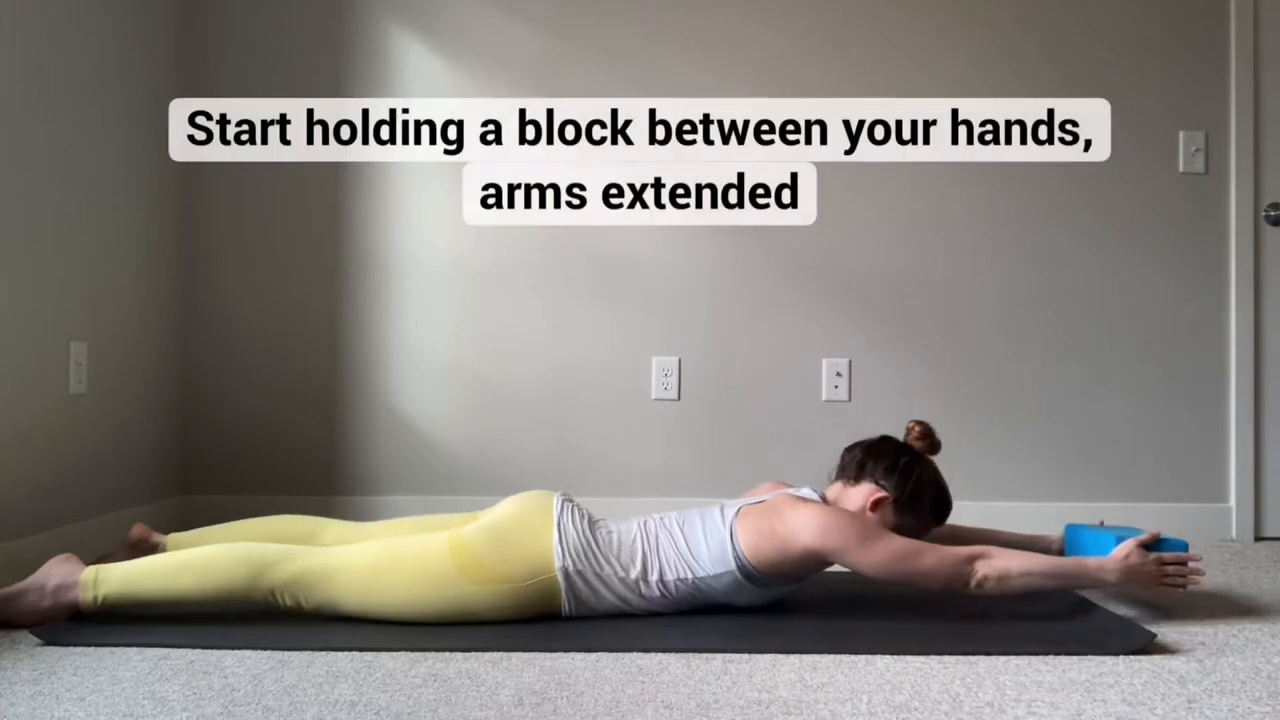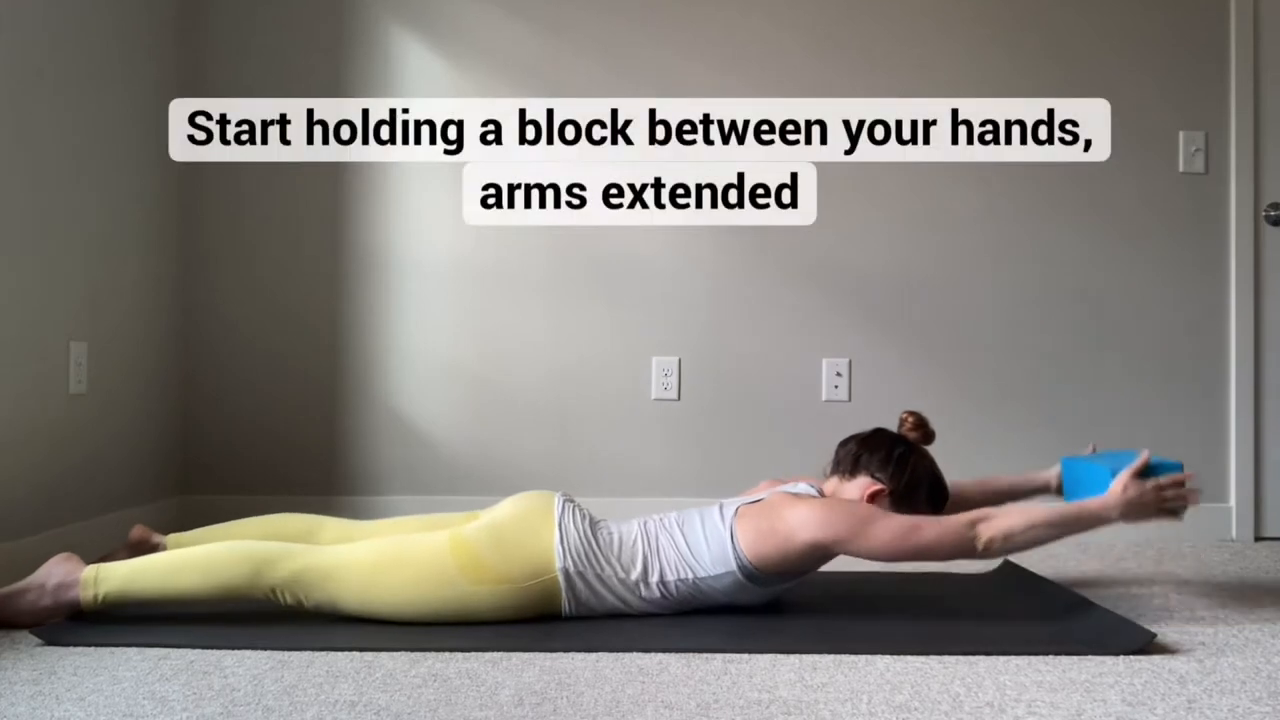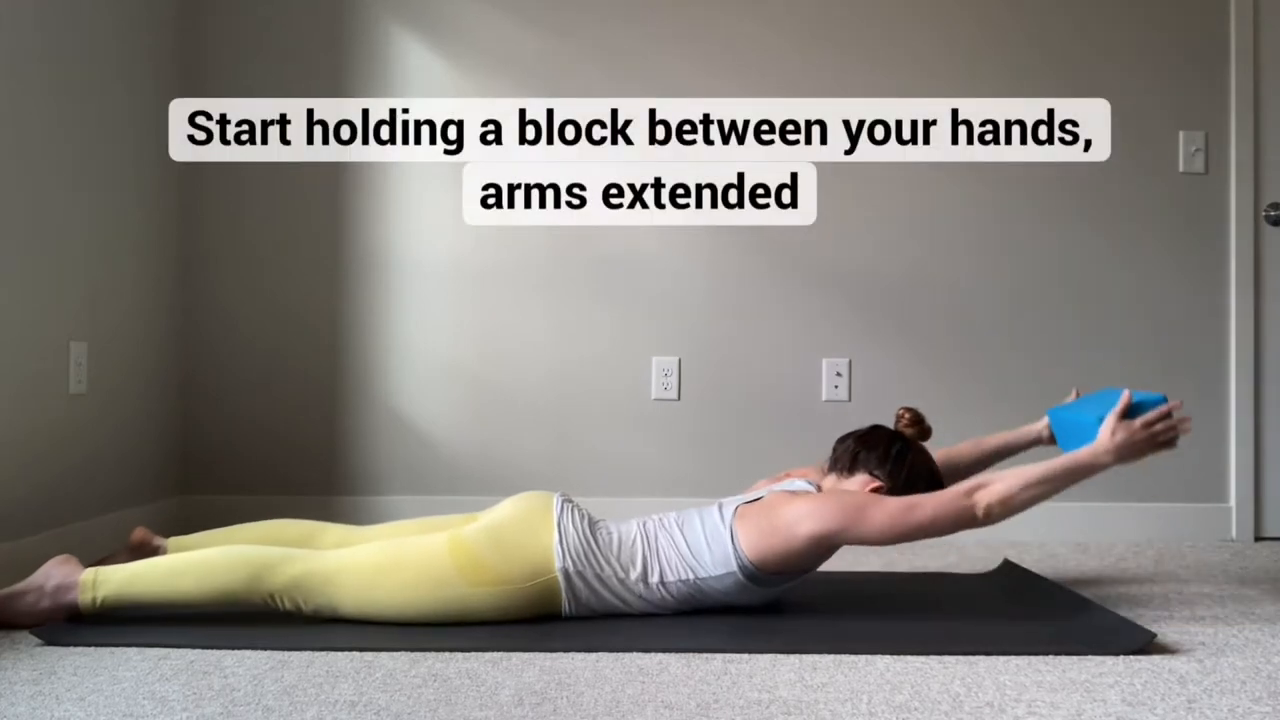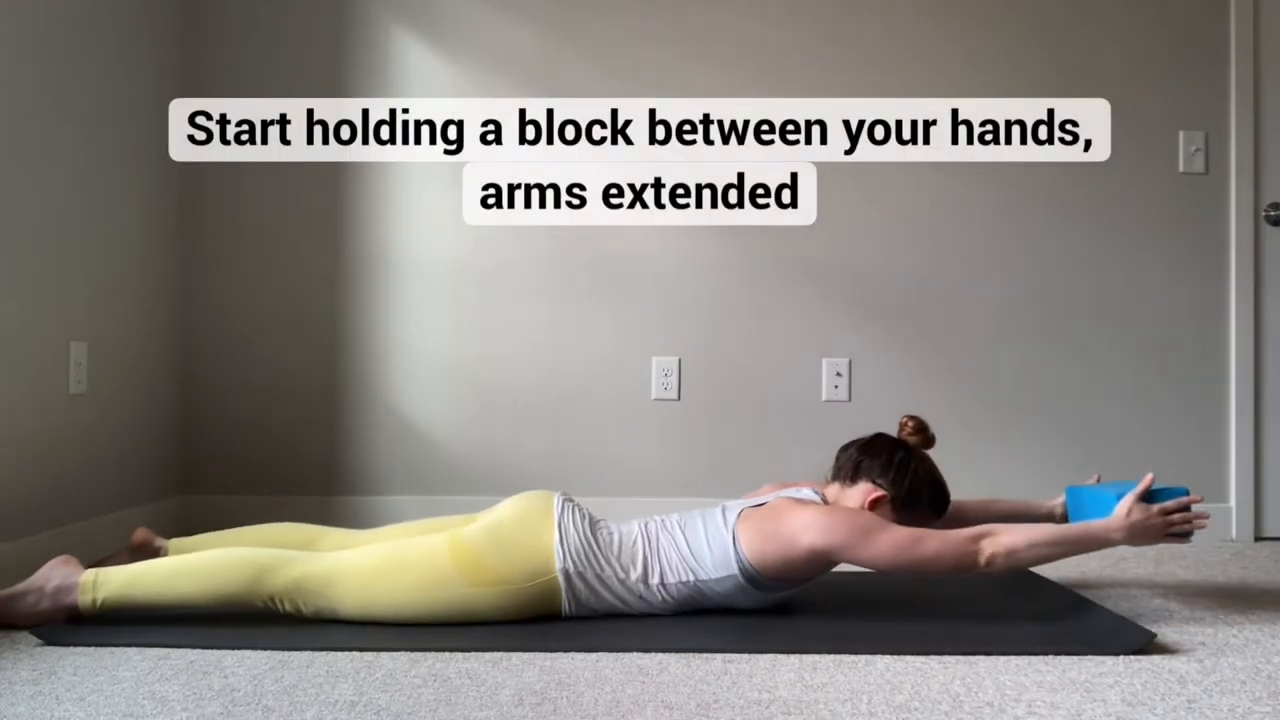
dt=0.5s
person 1, frame 1
left shoulder: (805, 497)
right shoulder: (820, 531)
left elbow: (939, 534)
right elbow: (965, 575)
left wrist: (1064, 537)
right wrist: (1105, 576)
left hip: (542, 528)
right hip: (537, 564)
left knee: (339, 540)
right knee: (309, 579)
left ankle: (160, 546)
person 1, frame 2
left shoulder: (806, 489)
right shoulder: (823, 523)
left elbow: (943, 499)
right elbow: (970, 539)
left wrist: (1061, 475)
right wrist: (1108, 509)
left hip: (541, 525)
right hip: (539, 567)
left knee: (336, 543)
right knee: (308, 580)
left ankle: (160, 549)
person 1, frame 3
left shoulder: (811, 480)
right shoulder: (823, 519)
left elbow: (934, 474)
right elbow: (966, 510)
left wrist: (1043, 431)
right wrist: (1099, 456)
left hip: (543, 529)
right hip: (538, 567)
left knee: (333, 546)
right knee: (307, 585)
left ankle: (160, 552)
person 1, frame 4
left shoulder: (808, 494)
right shoulder: (826, 530)
left elbow: (949, 511)
right elbow: (973, 553)
left wrist: (1062, 505)
right wrist: (1109, 534)
left hip: (540, 528)
right hip: (541, 569)
left knee: (338, 547)
right knee: (308, 588)
left ankle: (159, 553)
